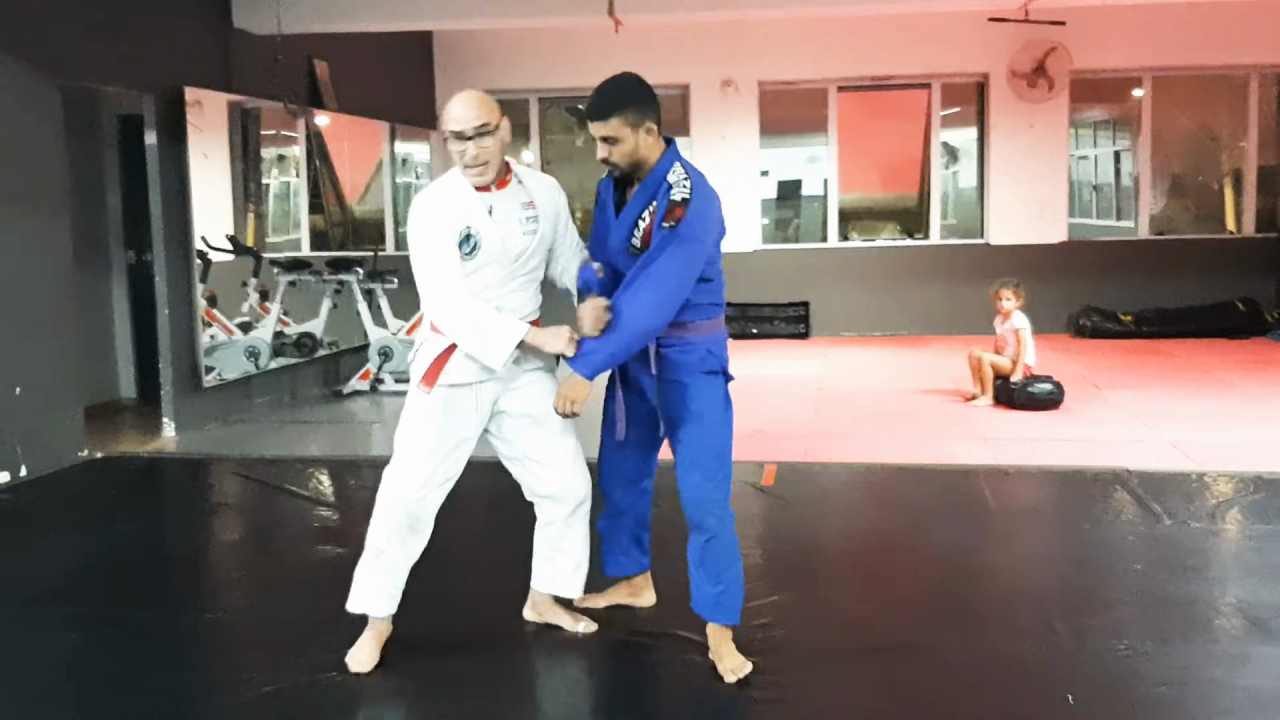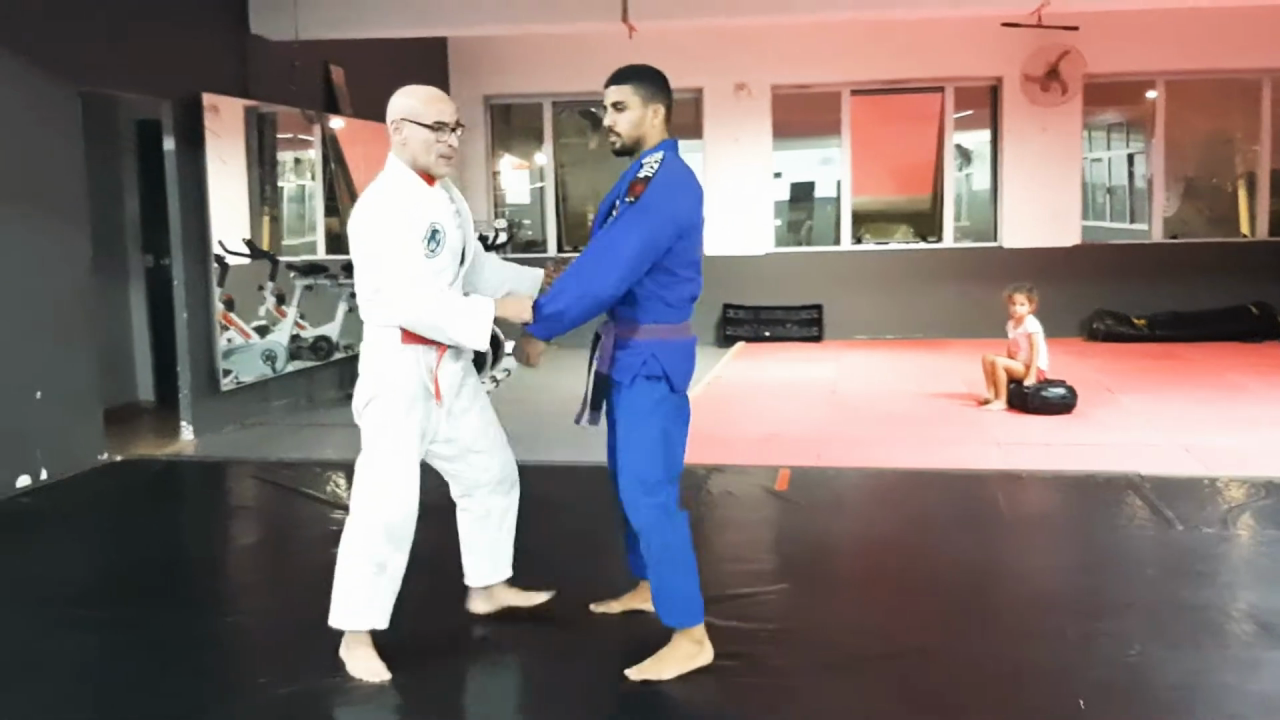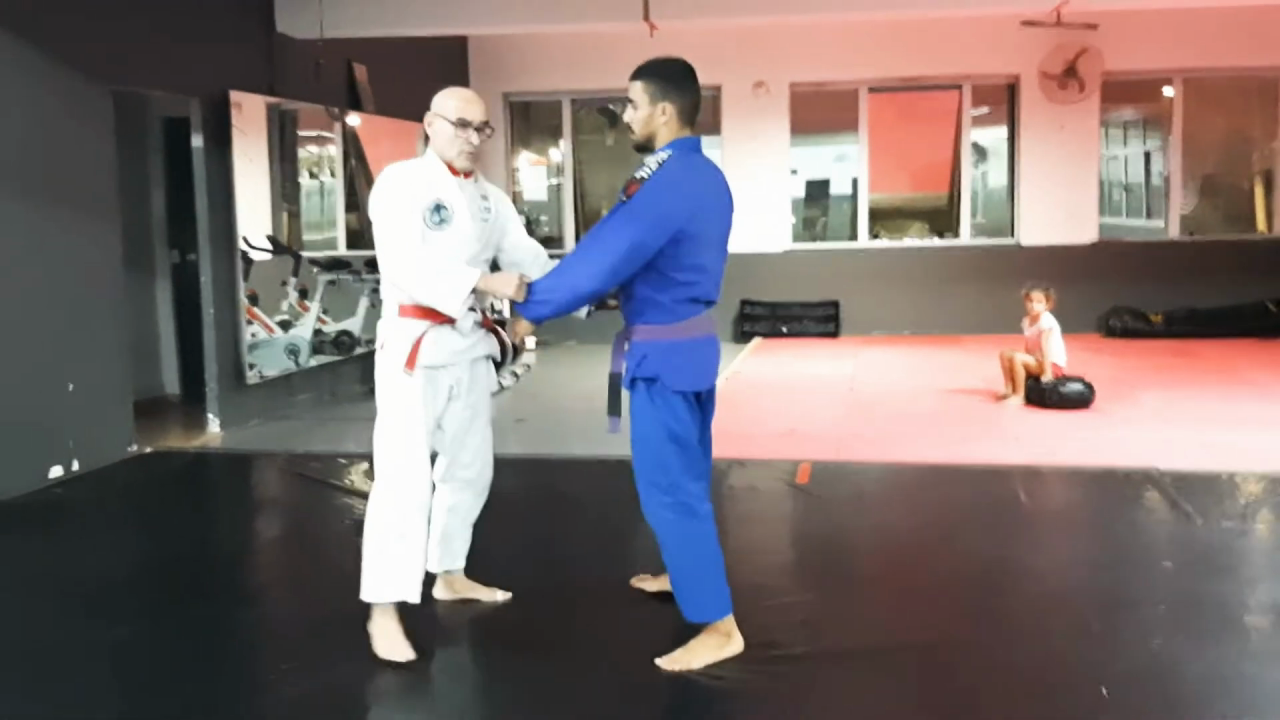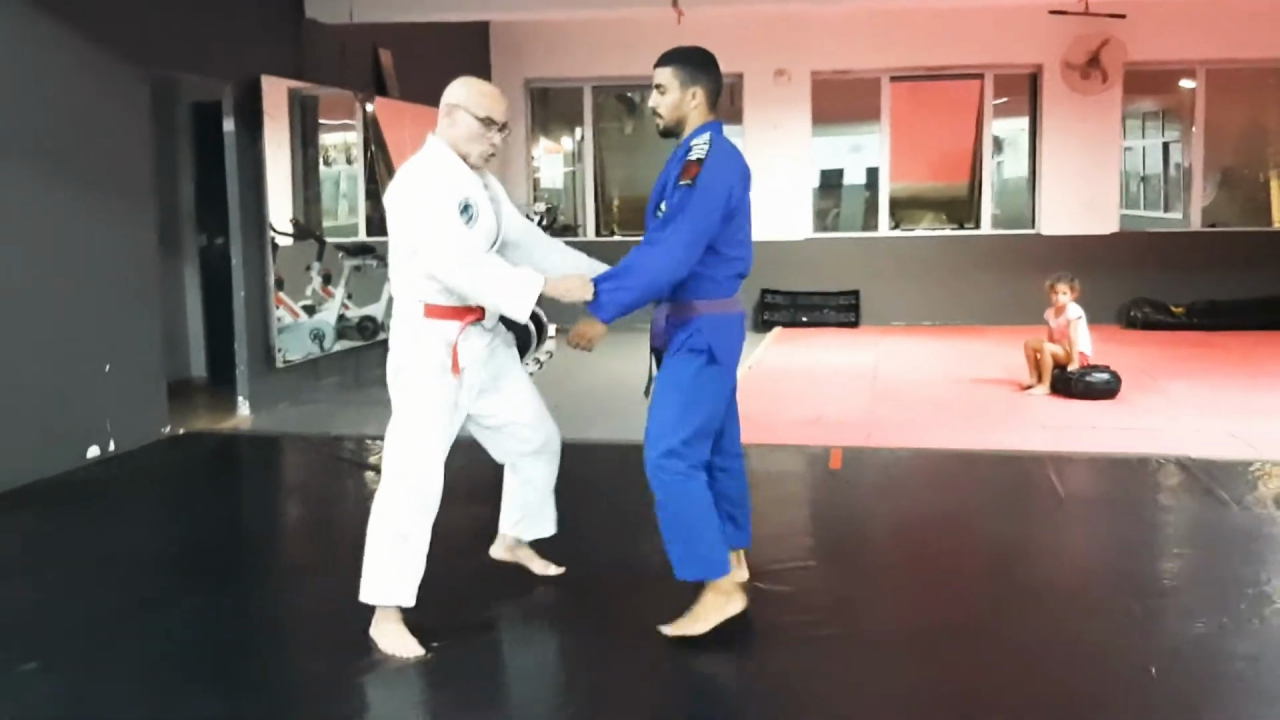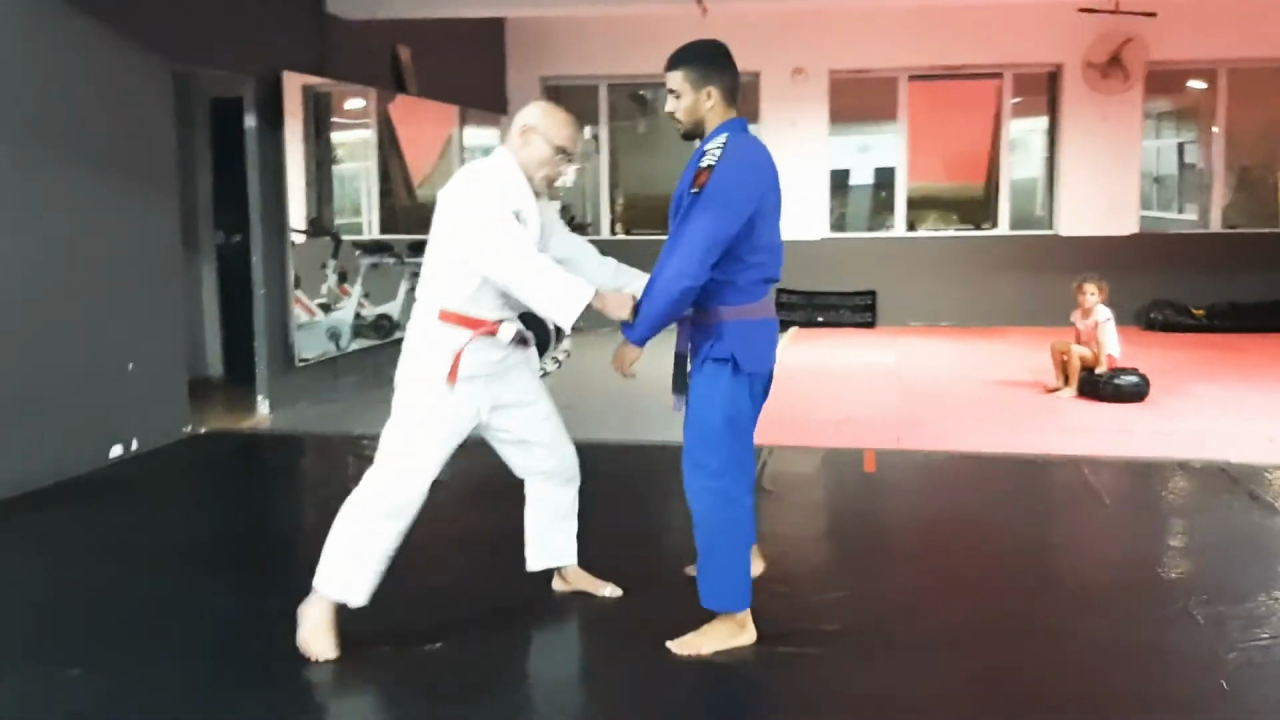
dt=0.5s
person 1, frame 1
left shoulder: (689, 199)
right shoulder: (613, 185)
left elbow: (653, 298)
right elbow: (605, 261)
left wrist: (584, 368)
right wrist: (591, 304)
left hip: (690, 356)
right hip: (636, 351)
left knee: (703, 494)
right knee: (621, 472)
left ankle: (719, 630)
right ankle: (633, 579)
person 1, frame 2
left shoulder: (661, 182)
right shoulder: (652, 178)
left elbow: (609, 271)
right elbow: (610, 263)
left wrist: (541, 326)
right wrist: (558, 292)
left hip: (651, 354)
right hip: (633, 351)
left knee: (649, 492)
right knee: (631, 481)
left ankle: (690, 634)
right ankle: (651, 586)
person 1, frame 3
left shoulder: (661, 183)
right shoulder: (707, 176)
left elbow: (598, 260)
left wrist: (529, 309)
right wrist: (626, 292)
left hip: (663, 351)
right hip: (693, 341)
left knee: (671, 489)
right knee: (685, 475)
left ankle: (719, 628)
right ankle: (686, 573)
person 1, frame 4
left shoulder: (708, 162)
right shoulder: (698, 157)
left elbow: (669, 257)
right elbow: (668, 247)
left wrist: (601, 312)
right wrist: (605, 288)
left hip: (702, 328)
right hip: (699, 325)
left knee: (670, 455)
right knee: (716, 445)
left ankle: (719, 587)
right ankle: (728, 555)
person 1, frame 5
left shoulder: (725, 164)
right shoulder: (740, 153)
left elbow: (686, 265)
left wrist: (634, 334)
right wrist: (643, 308)
left hip: (729, 335)
right hip: (736, 327)
left knee: (712, 470)
right knee: (727, 455)
left ankle: (733, 618)
right ankle: (740, 551)
person 2, frame 1
left shoulder: (545, 192)
right shoulder: (432, 207)
left elbow: (569, 259)
right elbow: (447, 306)
right wrist: (531, 335)
left hip: (523, 369)
right hip: (452, 364)
left knee: (568, 483)
right knee: (409, 491)
left ankle: (543, 597)
right ankle: (379, 618)
person 2, frame 2
left shoulder: (447, 197)
right shoulder: (384, 206)
left elbow: (473, 268)
right elbow: (411, 304)
left wrist: (542, 282)
right wrist: (497, 311)
left hip: (448, 366)
right hip: (398, 368)
left knee: (491, 473)
right knee: (388, 503)
left ankle: (488, 587)
right ankle: (356, 634)
person 2, frame 3
left shoulder: (492, 200)
right shoulder: (400, 182)
left elbow: (531, 263)
right elbow: (408, 267)
right wrist: (483, 282)
left hip: (468, 348)
right hip: (413, 348)
left knee: (469, 470)
right knee: (405, 476)
left ankle: (448, 576)
right ankle: (384, 608)
person 2, frame 4
left shoulder: (482, 185)
right shoulder: (418, 181)
left elbow: (528, 242)
right elbow: (457, 266)
left wrist: (606, 277)
right wrist: (546, 286)
left hip: (481, 340)
right hip: (430, 344)
left knee: (536, 438)
right knee: (416, 476)
left ankle: (512, 539)
right ankle: (386, 613)
person 2, frame 5
left shoulder: (534, 206)
right shoulder: (475, 188)
left elbow: (582, 259)
right elbow: (512, 267)
right wrist: (593, 298)
left hip: (503, 355)
right hip: (444, 354)
left knee: (554, 460)
right knee: (402, 477)
left ankle: (564, 569)
right ankle: (322, 604)
